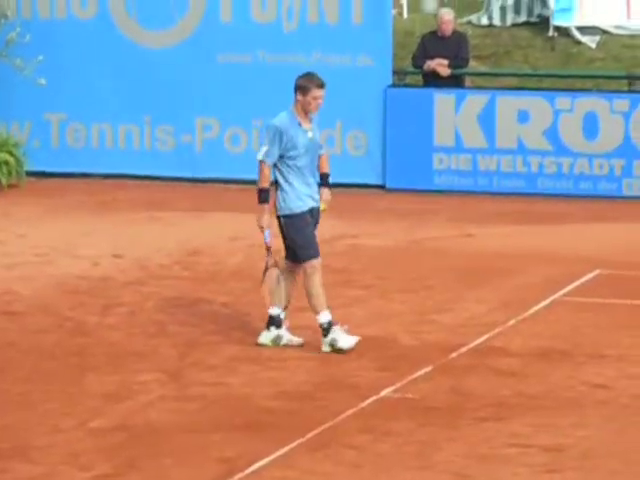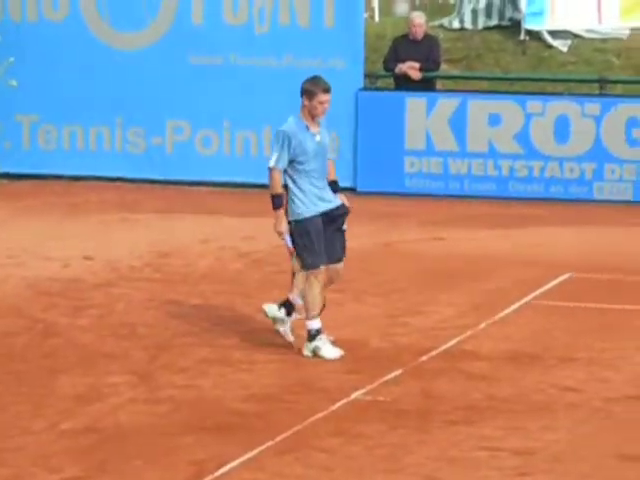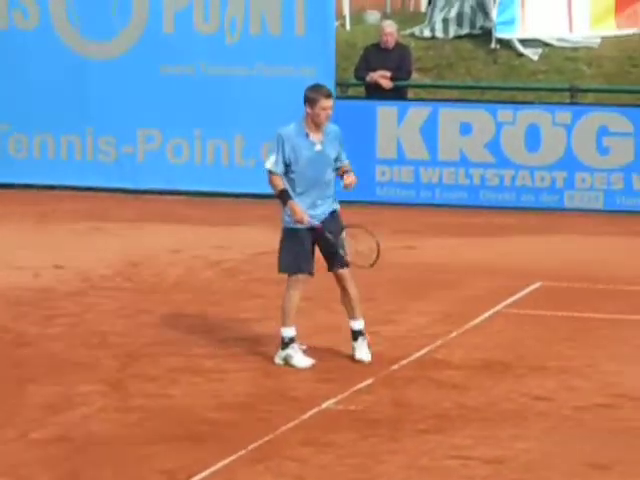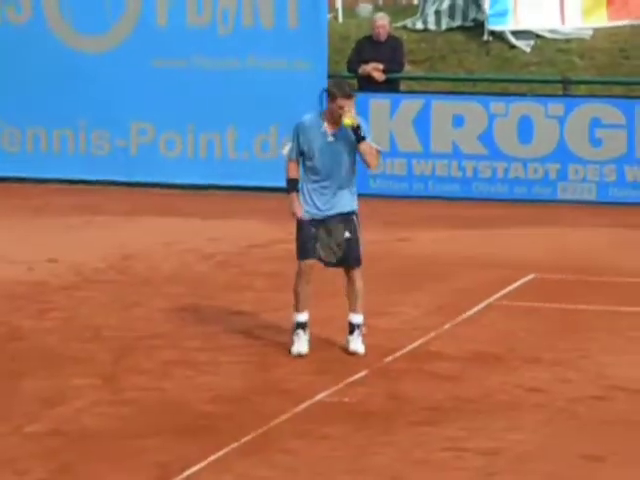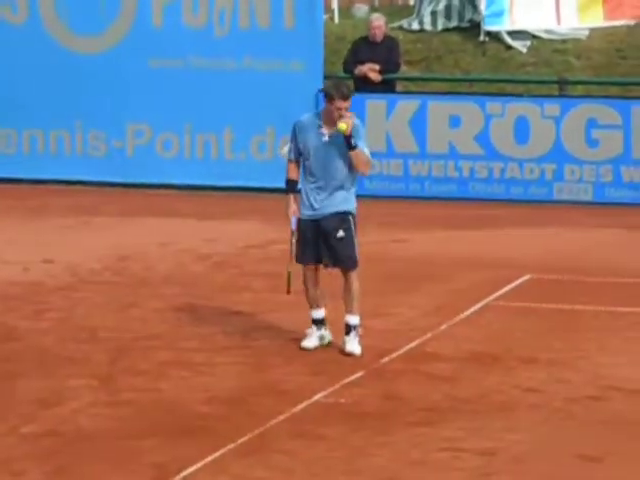
dt=0.3s
person 1, frame 1
left shoulder: (314, 123)
right shoulder: (280, 126)
right elbow: (265, 166)
left wrist: (325, 186)
right wrist: (263, 209)
left hip: (311, 204)
right hip: (293, 208)
left knee: (294, 265)
right knee: (313, 266)
left ankle: (274, 328)
right ankle: (329, 331)
person 1, frame 2
left shoulder: (322, 128)
right shoulder: (288, 131)
right elbow: (276, 173)
left wrist: (338, 193)
right wrist: (279, 214)
left hip: (329, 208)
right hip: (304, 212)
left knee: (334, 270)
right knee: (315, 272)
right ankle: (314, 338)
person 1, frame 3
left shoulder: (333, 134)
right shoulder: (286, 136)
left elbow: (341, 165)
right elbow: (275, 174)
left wrist: (348, 175)
right wrist: (292, 205)
left hip: (329, 215)
right hip: (298, 220)
left knee: (344, 275)
right knee: (296, 280)
left ankle: (359, 337)
right ankle: (287, 346)
person 1, frame 4
left shoulder: (354, 127)
right shoulder: (304, 126)
left elbow: (373, 162)
right elbow: (293, 162)
left wrist: (356, 130)
right wrist: (294, 197)
left hip: (344, 209)
right hip: (310, 209)
left knee: (353, 270)
right knee: (304, 267)
left ankle: (355, 331)
right ankle: (300, 329)
person 1, frame 5
left shoulder: (354, 128)
right shoulder: (302, 126)
left elbow: (363, 168)
right elbow: (293, 163)
left wrist: (350, 136)
right wrist: (292, 197)
left hip: (340, 209)
right hip: (309, 210)
left knee: (349, 271)
right knee: (309, 270)
left ankle: (352, 332)
right ankle: (319, 327)
